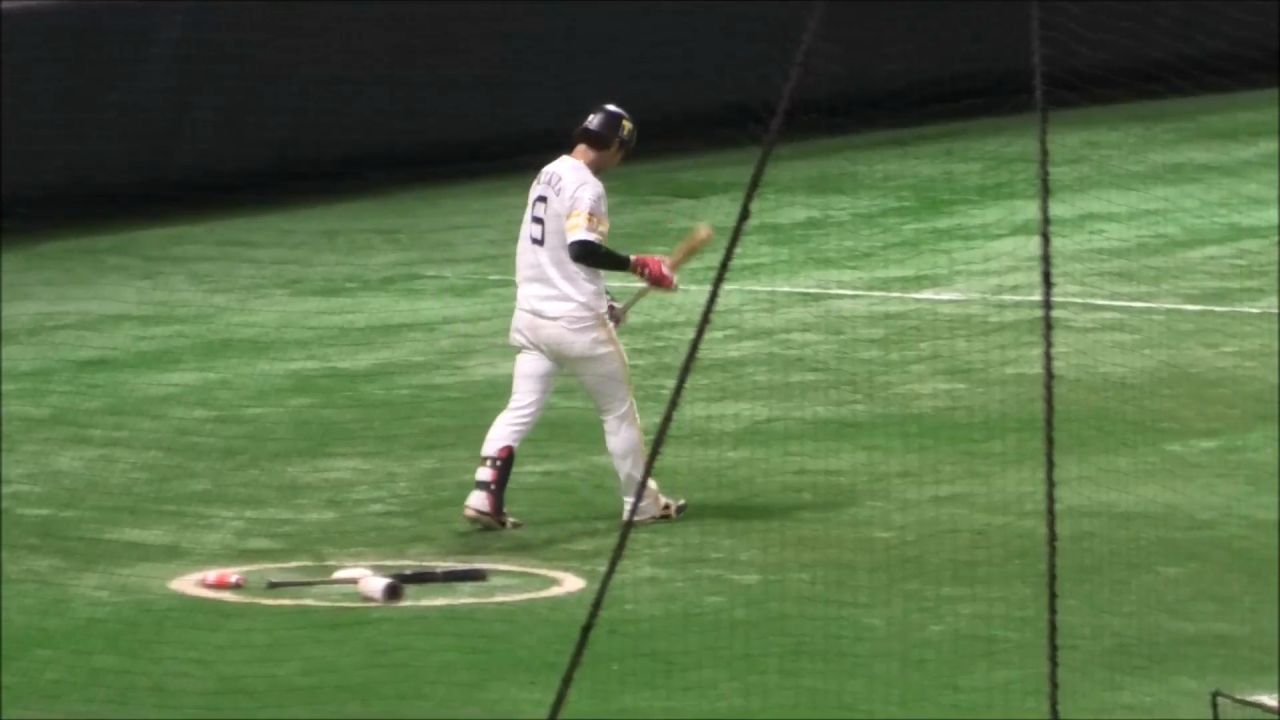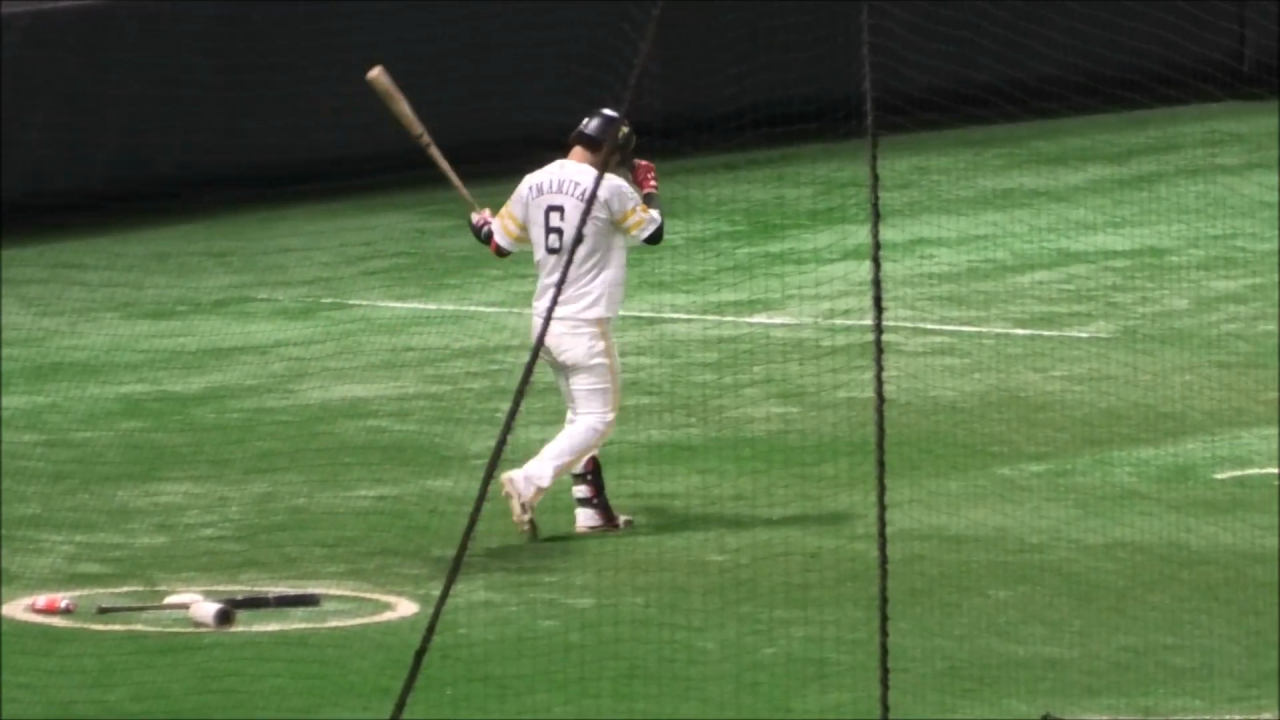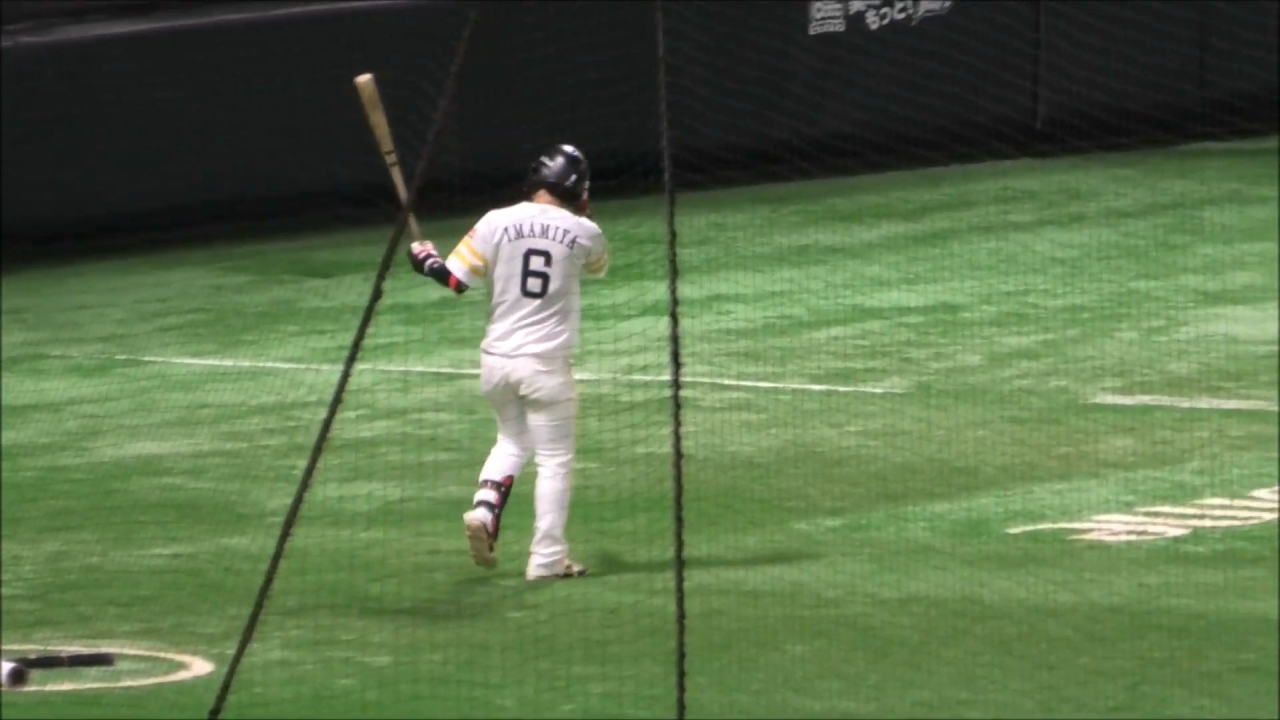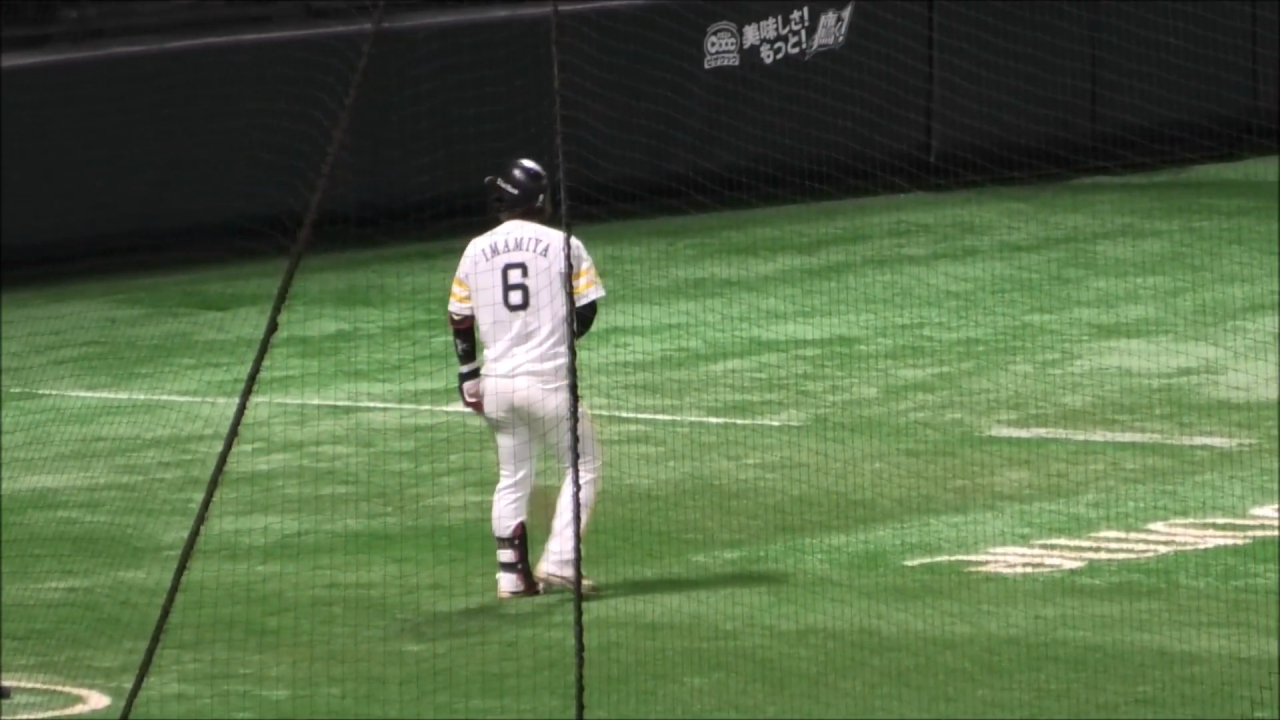
dt=0.7s
person 1, frame 1
left shoulder: (548, 174)
right shoulder: (587, 187)
right elbow: (582, 249)
right wrist: (637, 264)
left hip: (531, 316)
right hip: (576, 322)
left knee: (520, 410)
right knee: (618, 410)
right ankle: (642, 503)
person 1, frame 2
left shoulder: (532, 184)
right shoulder: (611, 188)
left elbow: (501, 244)
right elbow: (653, 233)
left wrist: (481, 226)
right wrist: (648, 188)
left hip: (547, 322)
right hip: (584, 325)
left knee: (580, 413)
right knee: (595, 419)
left ankle: (592, 510)
right ankle: (528, 481)
person 1, frame 3
left shoulder: (496, 222)
right shoulder: (584, 232)
left elbow: (455, 280)
right elbow: (598, 267)
left wrist: (424, 260)
right wrist: (582, 211)
left hip: (497, 360)
right hip: (546, 364)
left knee: (511, 443)
right knee: (555, 461)
left ankle: (484, 511)
right ankle: (548, 558)
person 1, frame 4
left shoulder: (477, 250)
right shoulder: (563, 243)
left elbow: (462, 321)
right elbow: (586, 312)
left wrist: (469, 375)
left hip: (498, 382)
right hip: (547, 381)
left knee: (512, 479)
right knee: (584, 468)
left ankle: (513, 575)
right ankle: (559, 561)
